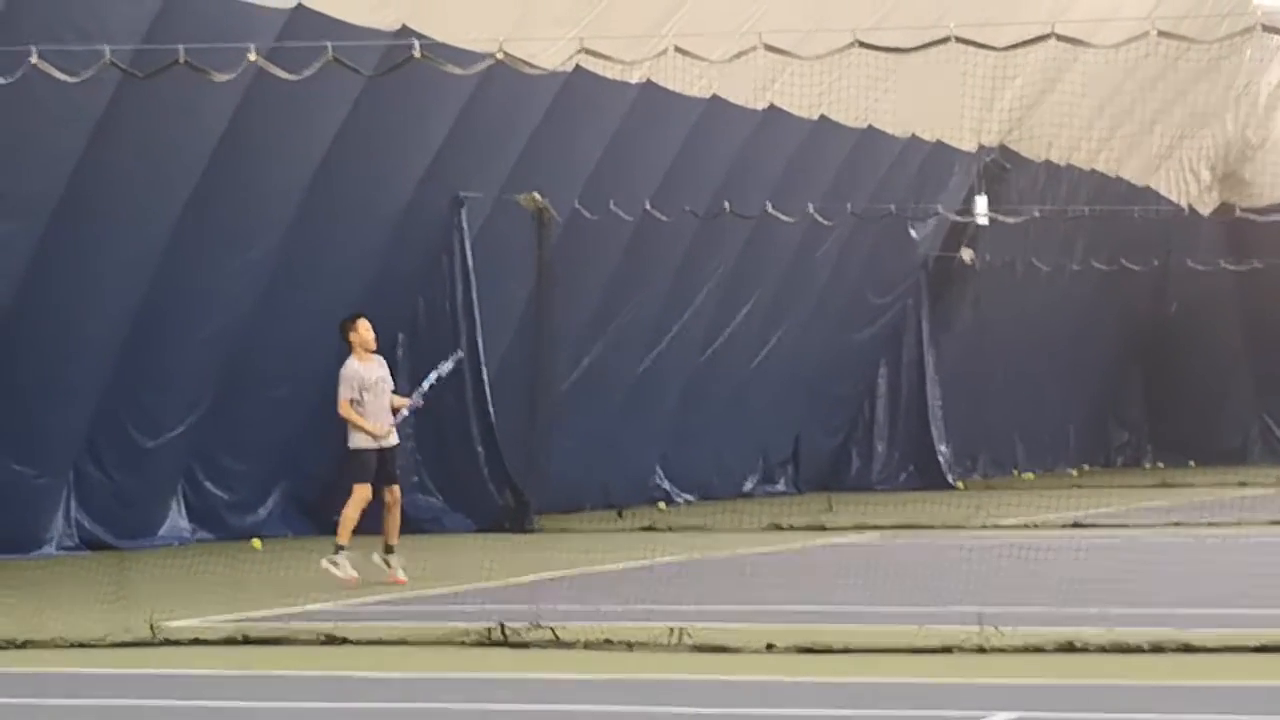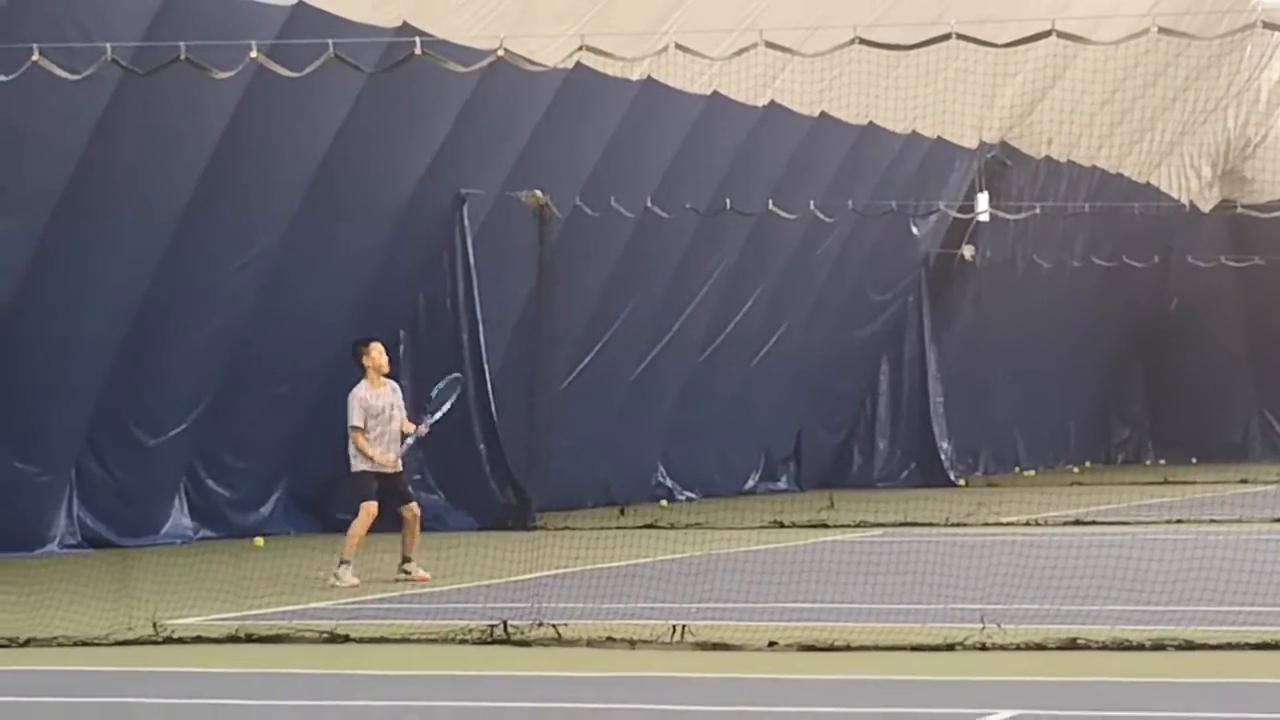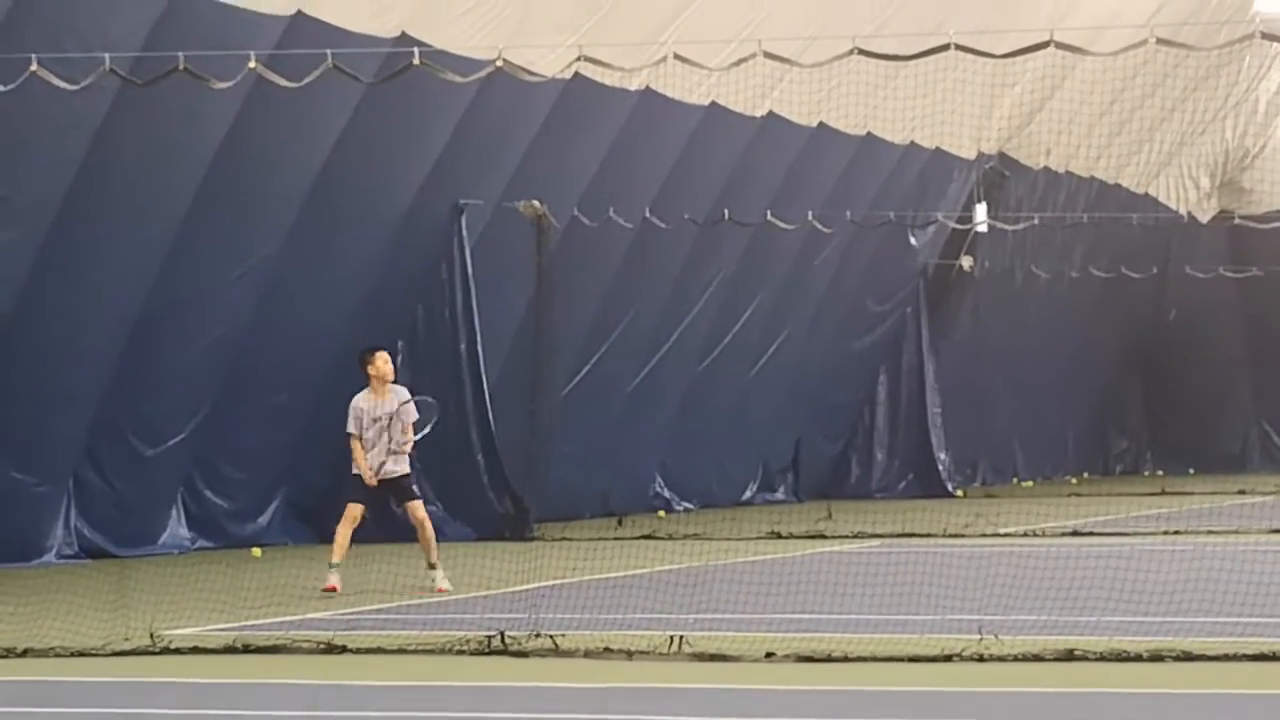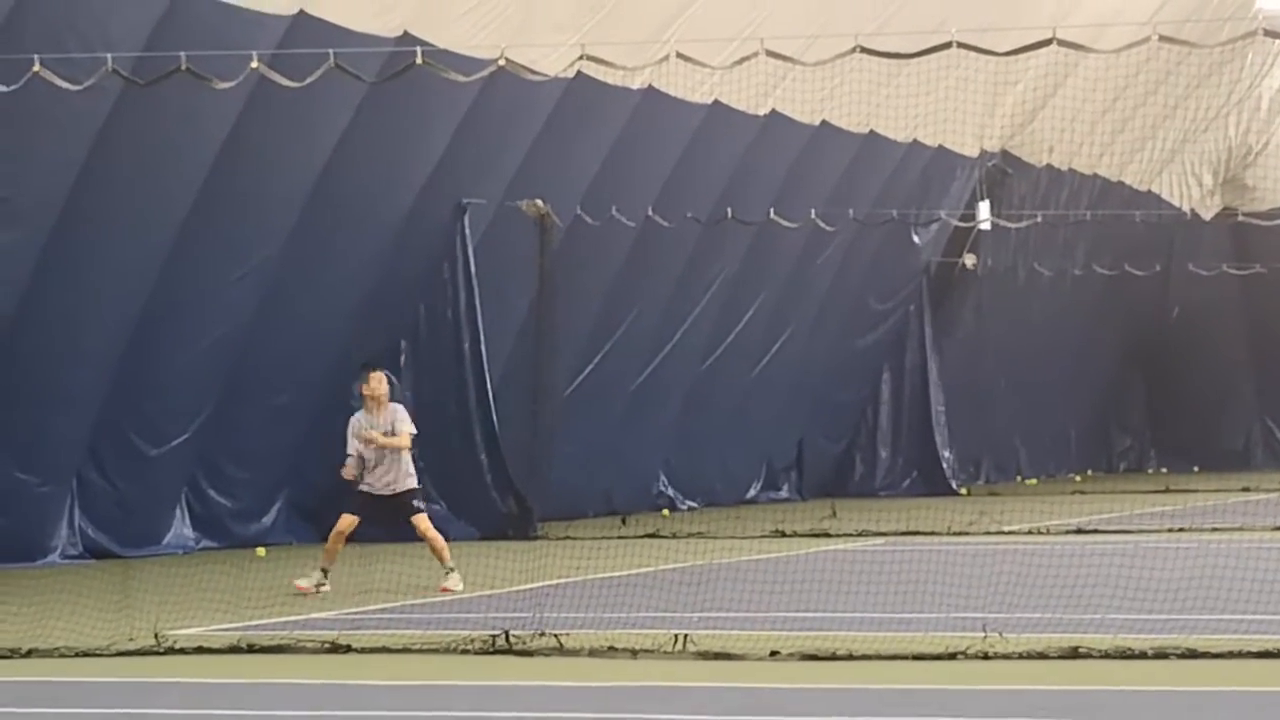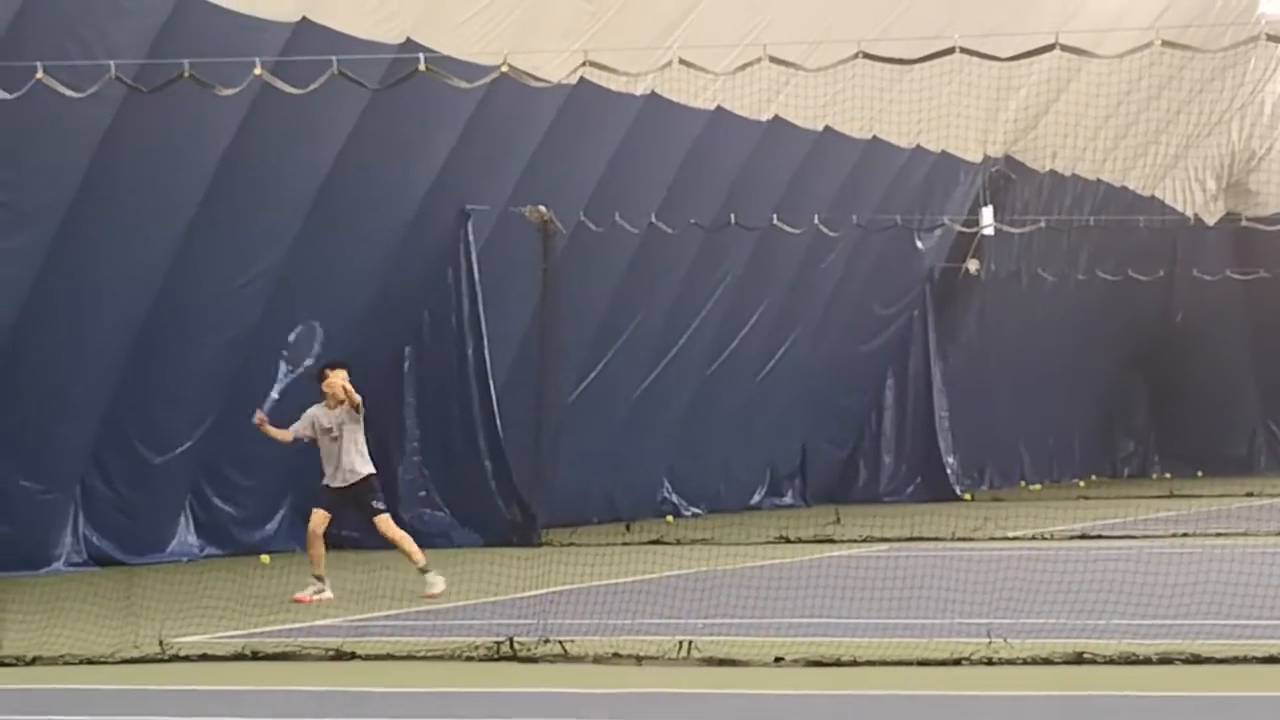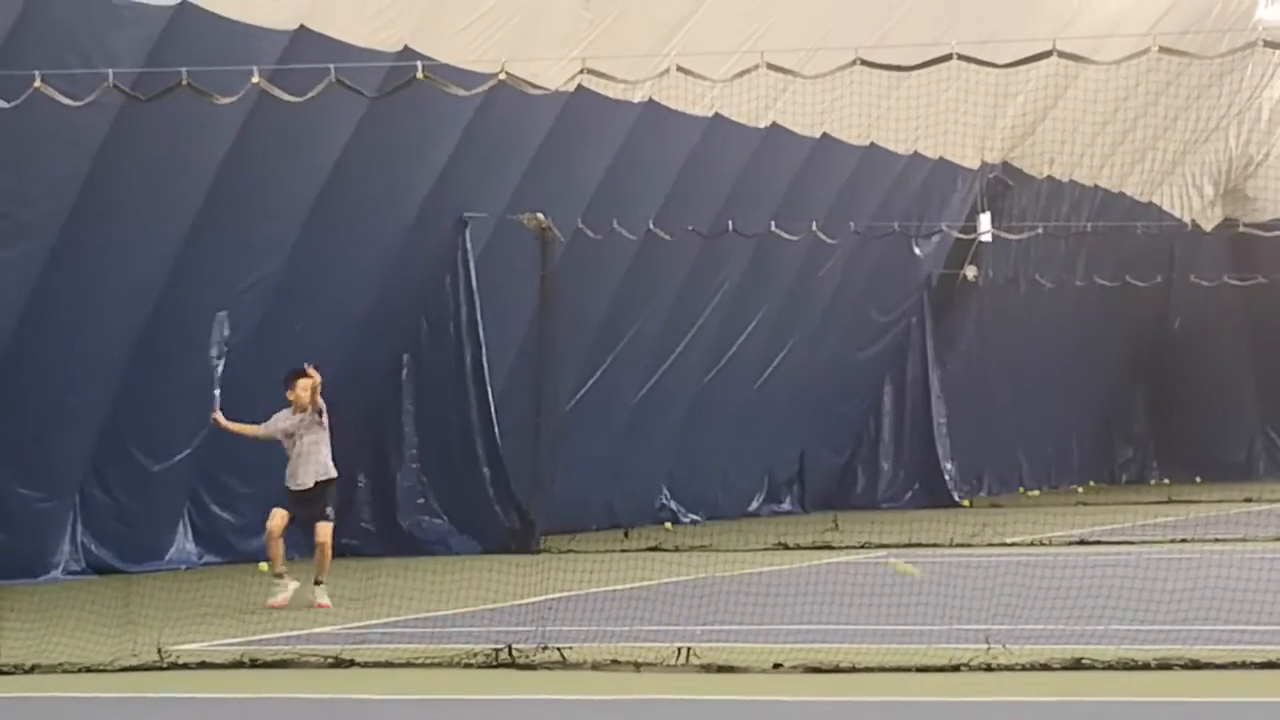
dt=0.2s
person 1, frame 1
left shoulder: (380, 363)
right shoulder: (350, 369)
right elbow: (344, 409)
left wrist: (408, 402)
right wrist: (371, 429)
left hip: (386, 442)
right hip: (361, 443)
left knee: (393, 498)
right knee: (361, 496)
left ankle: (388, 555)
right ankle: (337, 555)
person 1, frame 2
left shoulder: (394, 388)
right shoulder: (358, 395)
right elbow: (356, 435)
left wrist: (415, 429)
right wrist: (378, 459)
left hip: (392, 466)
right hip: (365, 466)
left knee: (411, 514)
right knee: (368, 512)
left ankle: (407, 565)
right ankle: (343, 568)
person 1, frame 3
left shoulder: (401, 394)
right shoulder: (359, 403)
left elbow: (410, 430)
right elbow: (355, 441)
left wrist: (406, 444)
right wrist: (364, 470)
left hip: (399, 470)
right hip: (367, 472)
left knee: (420, 517)
right knee: (351, 515)
left ankle: (434, 569)
right ankle: (333, 573)
person 1, frame 4
left shoulder: (396, 411)
right shoulder: (356, 421)
left elbow: (405, 442)
right elbow: (354, 457)
left wrist: (381, 440)
right wrist: (350, 471)
left hip: (402, 484)
right hip: (369, 486)
left knee: (425, 528)
right knee: (341, 528)
left ankle: (451, 573)
right ankle: (322, 576)
person 1, frame 5
left shoulder: (351, 407)
right shoulder: (313, 414)
left elbow: (355, 399)
right elbow: (287, 436)
left wrist: (344, 385)
right wrist: (265, 427)
left hip: (360, 478)
right hip: (332, 482)
left knee: (387, 529)
right knee: (314, 529)
left ankle: (427, 573)
right ankle: (319, 584)
person 1, frame 6
left shoulder: (317, 410)
right shoulder: (281, 418)
left elbow: (314, 395)
right elbow: (258, 430)
left wrist: (316, 383)
right wrist: (225, 423)
left hip: (321, 481)
right hip: (294, 484)
left knee: (323, 538)
right knee: (273, 528)
left ankle: (319, 586)
right ankle: (283, 580)
